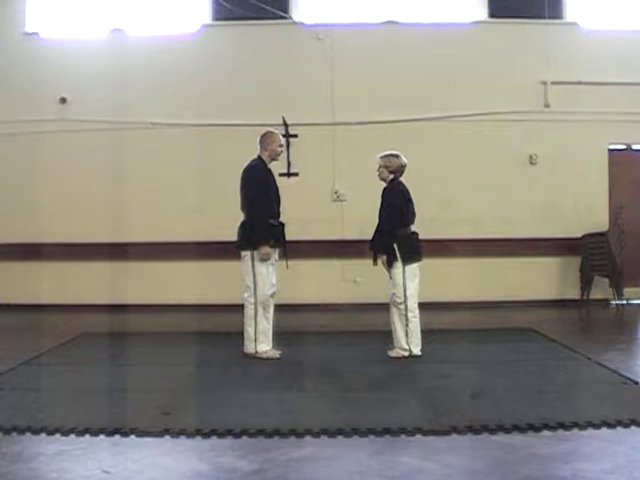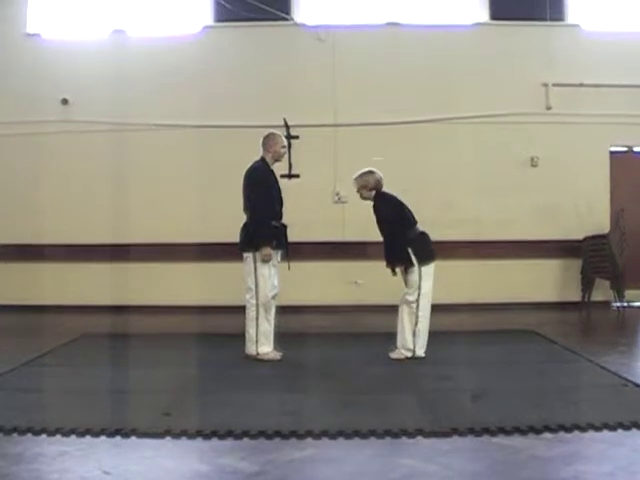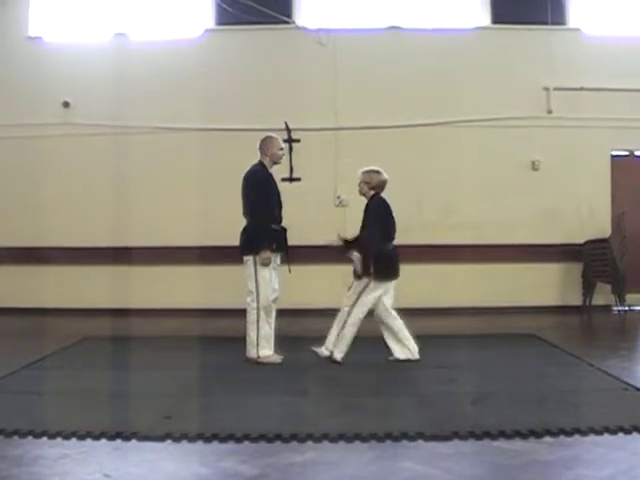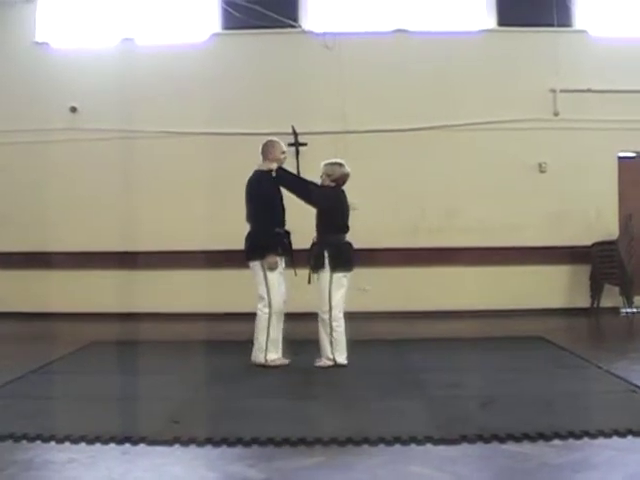
dt=0.7s
person 1, frame 1
left shoulder: (262, 170)
right shoulder: (255, 170)
right elbow: (254, 210)
right wrist: (262, 243)
left hip: (265, 241)
right hip: (257, 243)
left knee: (267, 292)
right knee: (258, 293)
left ankle: (262, 343)
right ankle: (256, 346)
person 1, frame 2
left shoulder: (265, 172)
right shoulder: (258, 172)
right elbow: (256, 211)
right wrist: (264, 245)
left hip: (267, 242)
right hip: (259, 244)
left knee: (268, 294)
right knee: (260, 295)
left ankle: (263, 344)
right ankle: (257, 347)
person 1, frame 3
left shoulder: (264, 175)
right shoulder: (256, 175)
right elbow: (255, 215)
right wrist: (263, 248)
left hip: (267, 245)
right hip: (259, 247)
left knee: (269, 297)
right knee: (260, 298)
left ankle: (264, 348)
right ankle: (258, 351)
person 1, frame 4
left shoulder: (266, 179)
right shoulder: (260, 180)
right elbow: (260, 220)
right wrist: (269, 252)
left hip: (271, 248)
right hip: (264, 251)
left knee: (277, 301)
right knee: (271, 303)
left ankle: (272, 352)
right ankle: (263, 355)
person 2, frame 1
left shoulder: (393, 191)
right shoulder: (398, 189)
left elbow: (388, 224)
left wrist: (382, 250)
right wrist: (385, 250)
left hip: (402, 252)
right hip: (404, 250)
left knee: (404, 300)
right knee: (399, 299)
left ankle: (410, 347)
right ankle: (405, 345)
person 2, frame 2
left shoulder: (383, 203)
right shoulder: (384, 201)
left elbow: (393, 235)
left wrist: (398, 262)
right wrist: (399, 261)
left hip: (417, 255)
right hip: (416, 253)
left knee: (416, 302)
right knee: (409, 301)
left ankle: (414, 348)
right ankle: (407, 347)
person 2, frame 3
left shoulder: (376, 206)
right shoulder: (378, 205)
left elbow: (372, 236)
left wrist: (361, 255)
right wrist: (348, 243)
left hip: (378, 267)
right hip: (385, 265)
left knee: (351, 308)
right knee: (384, 311)
left ankle: (334, 351)
right ankle: (408, 351)
person 2, frame 4
left shoulder: (332, 196)
right shoulder: (334, 196)
left elbow: (303, 188)
right elbow: (307, 188)
left wrist: (276, 170)
right wrist: (276, 171)
left hip: (332, 258)
right hip: (334, 256)
left knee: (330, 310)
right knee: (329, 309)
left ankle: (336, 356)
right ankle: (333, 354)
